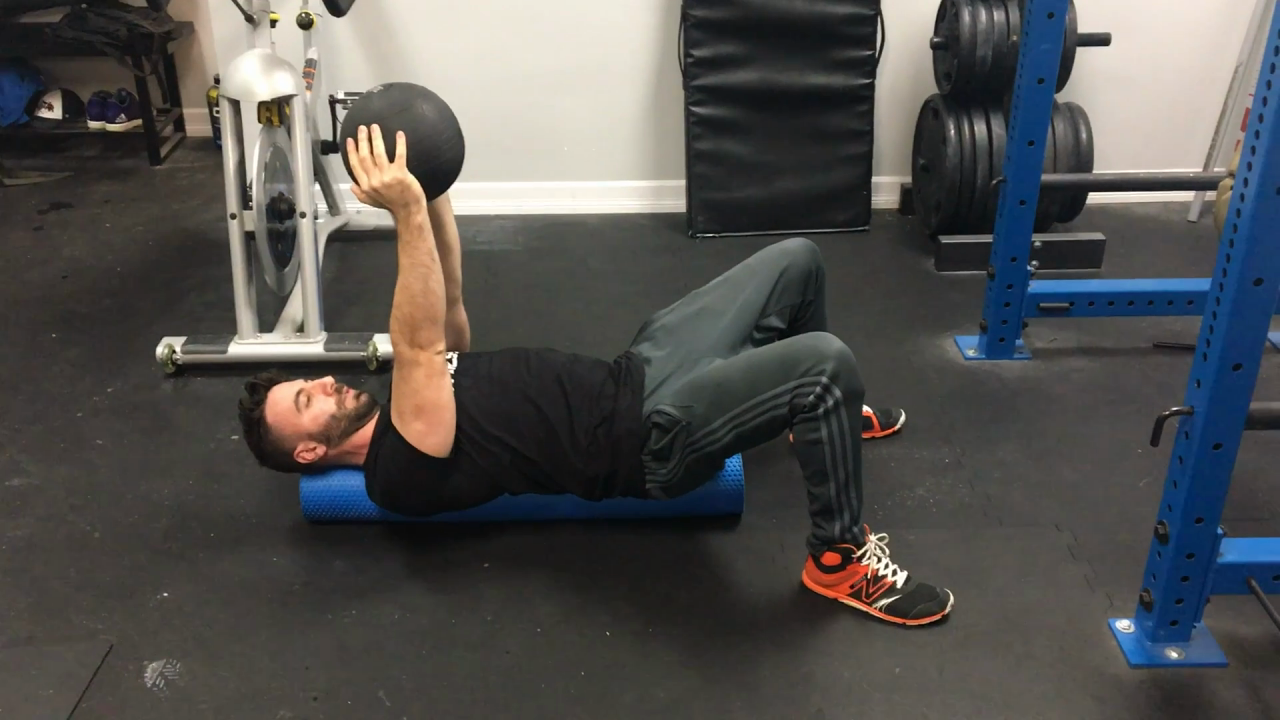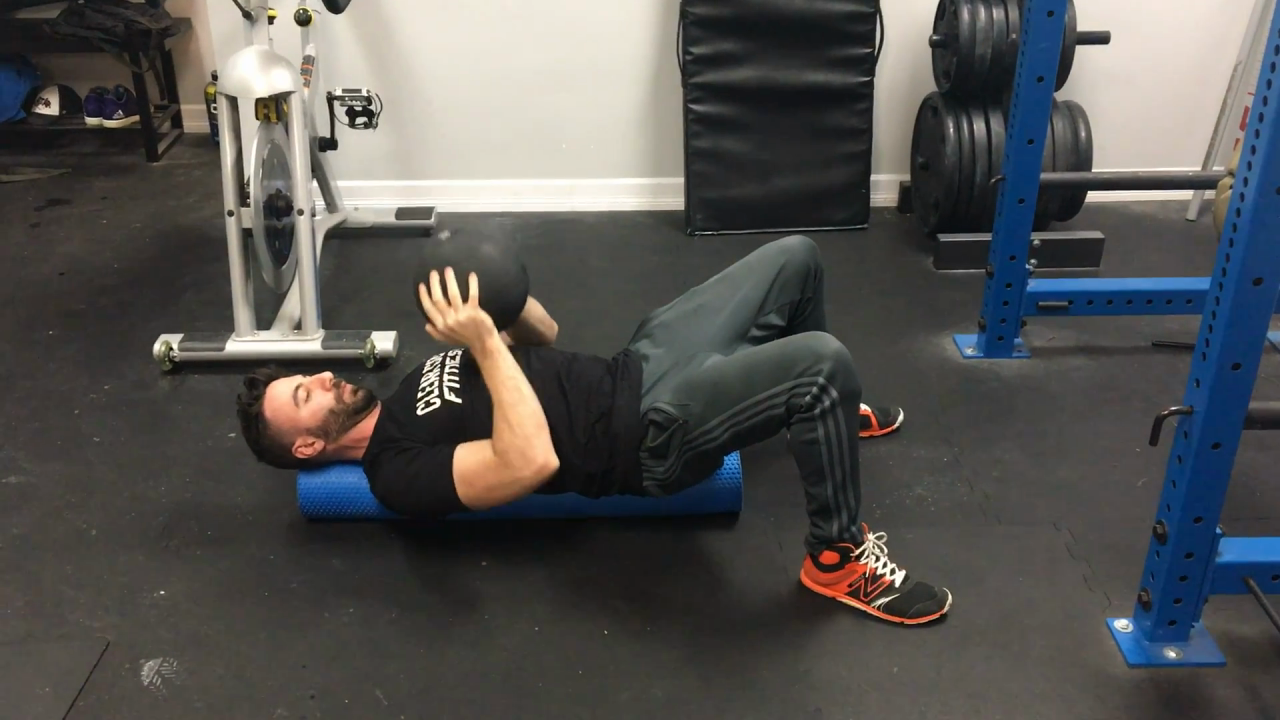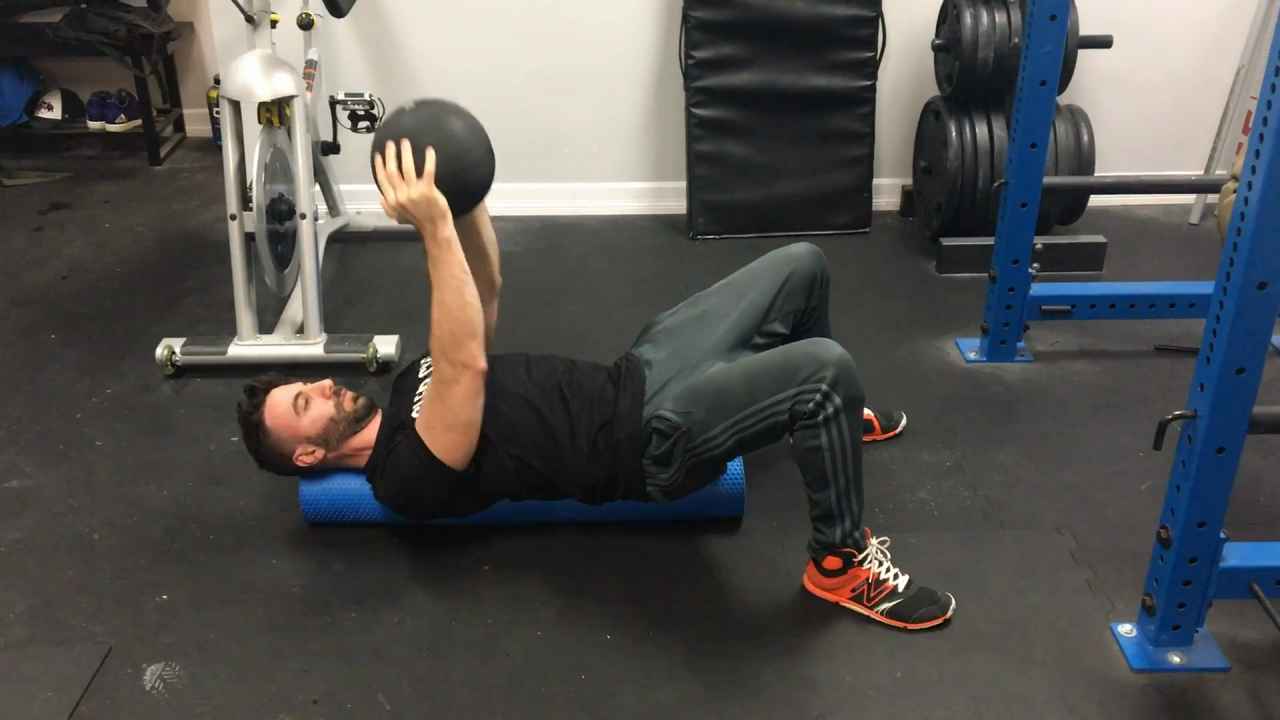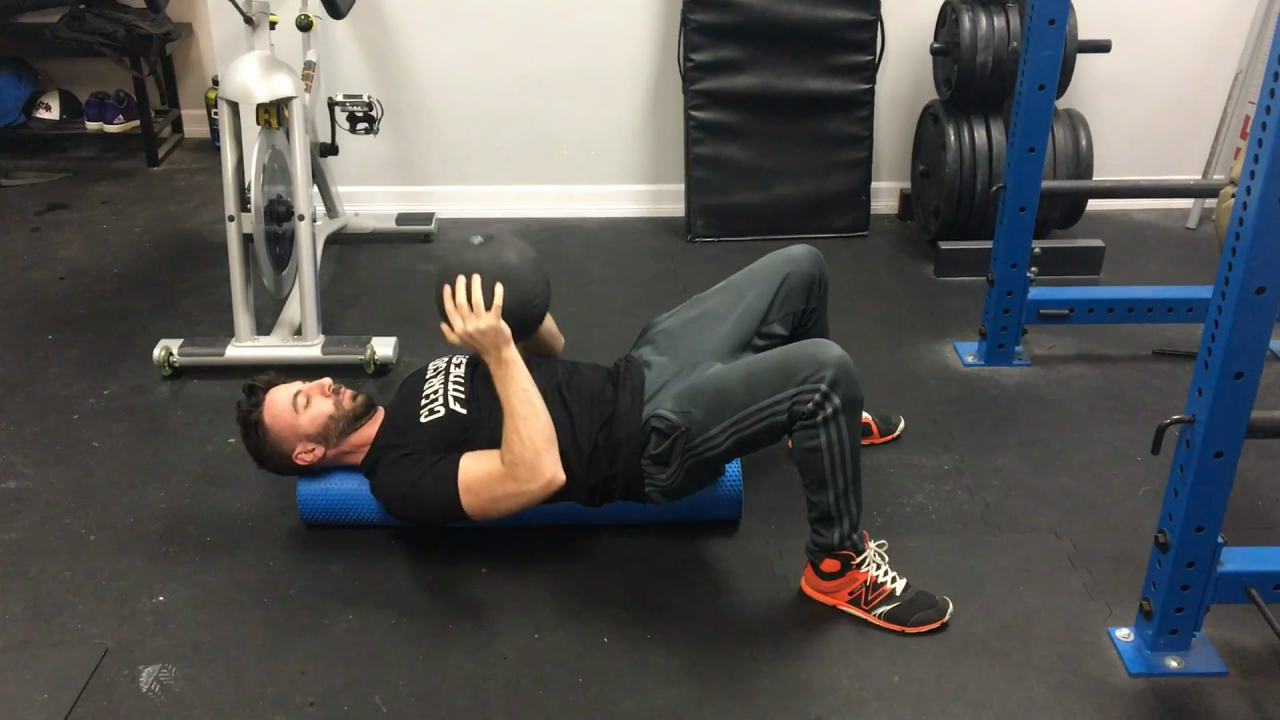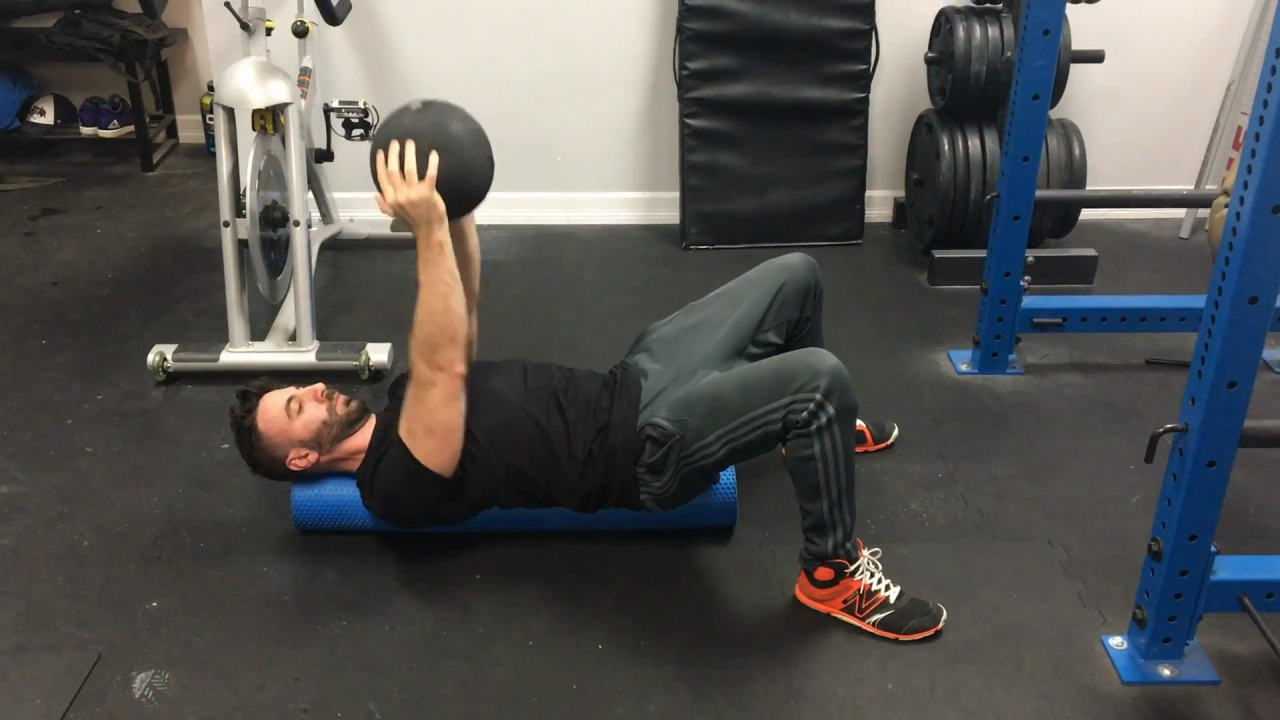
dt=1s
person 1, frame 1
left shoulder: (400, 408)
right shoulder: (401, 476)
left elbow: (446, 301)
right elbow: (419, 347)
left wrist: (431, 195)
right wrist: (407, 210)
left hip: (635, 376)
right hip: (648, 440)
left knee: (796, 261)
right knee: (825, 361)
left ankle: (820, 415)
right ankle: (840, 558)
person 1, frame 2
left shoulder: (411, 391)
right shoulder: (401, 474)
left elbow: (542, 336)
right elbow: (535, 460)
left wrist: (491, 290)
right wrist: (482, 338)
left hip: (635, 367)
right hip: (649, 436)
left knee: (795, 257)
right knee: (823, 360)
left ankle: (823, 416)
right ankle: (839, 559)
person 1, frame 3
left shoulder: (410, 392)
right shoulder: (409, 479)
left elbow: (483, 292)
right elbow: (470, 363)
left wrist: (464, 201)
right wrist: (434, 224)
left hip: (636, 374)
right hip: (651, 441)
left knee: (802, 265)
right knee: (824, 366)
left ankle: (825, 416)
right ankle: (842, 564)
person 1, frame 4
left shoulder: (415, 393)
right shoulder: (403, 481)
left elbow: (549, 352)
right elbow: (541, 475)
left wrist: (513, 300)
right wrist: (498, 348)
left hip: (636, 373)
right hip: (651, 441)
left knee: (800, 268)
right knee: (826, 367)
left ankle: (823, 423)
right ankle: (839, 567)
person 1, frame 5
left shoulder: (402, 402)
right shoulder: (398, 487)
left elbow: (452, 330)
right elbow: (452, 368)
left wrist: (451, 209)
right wrist: (428, 228)
left hip: (629, 385)
right hip: (645, 451)
left knee: (795, 273)
right knee: (819, 374)
left ankle: (816, 424)
right ankle: (833, 573)
